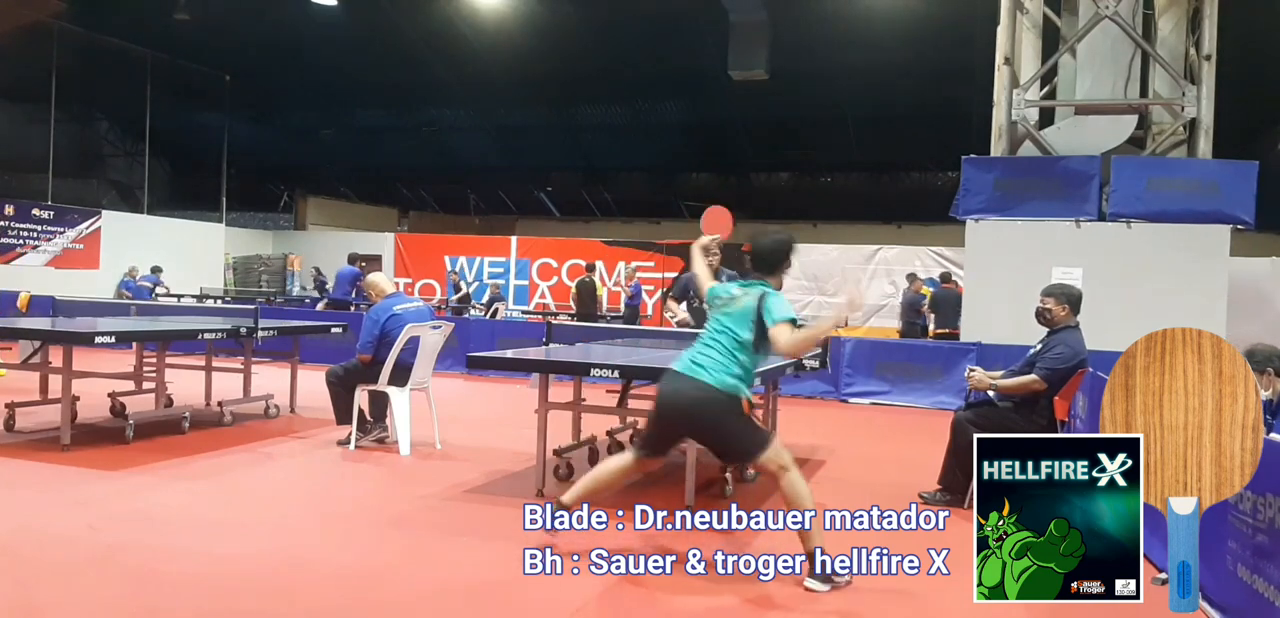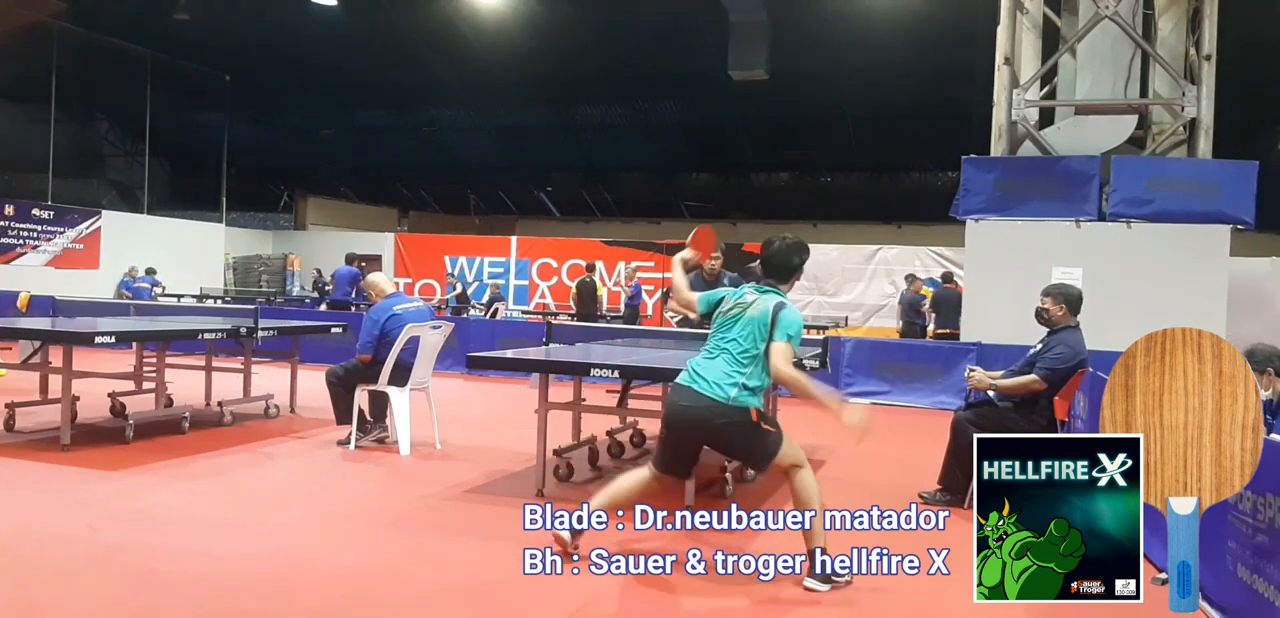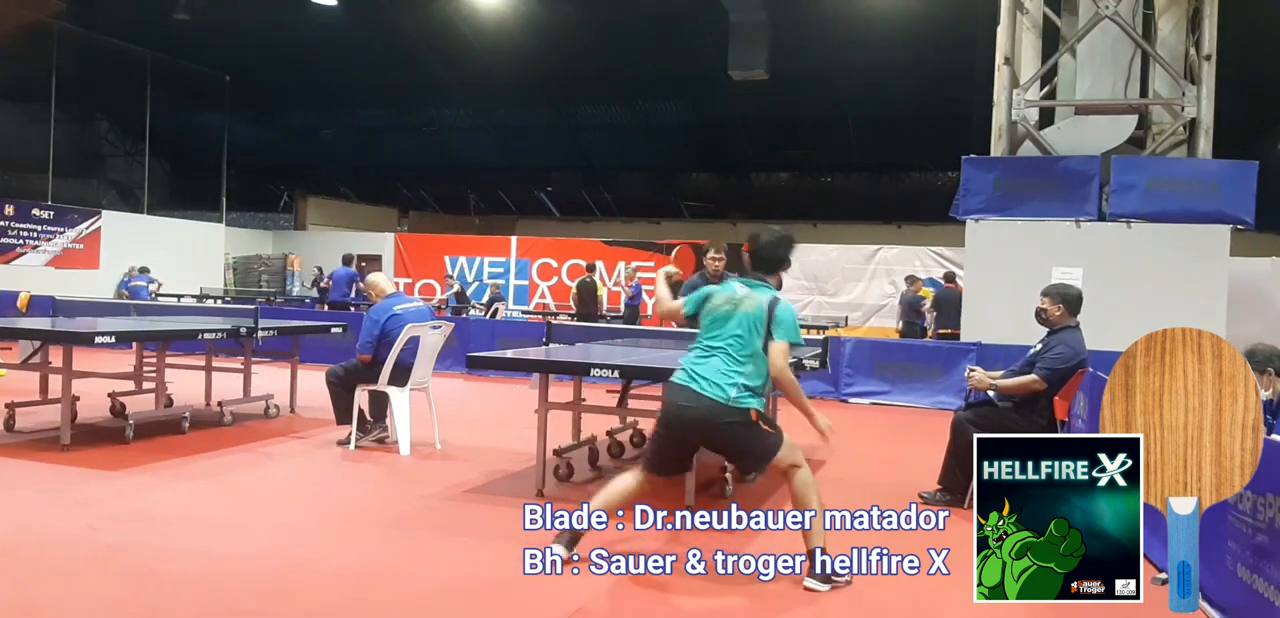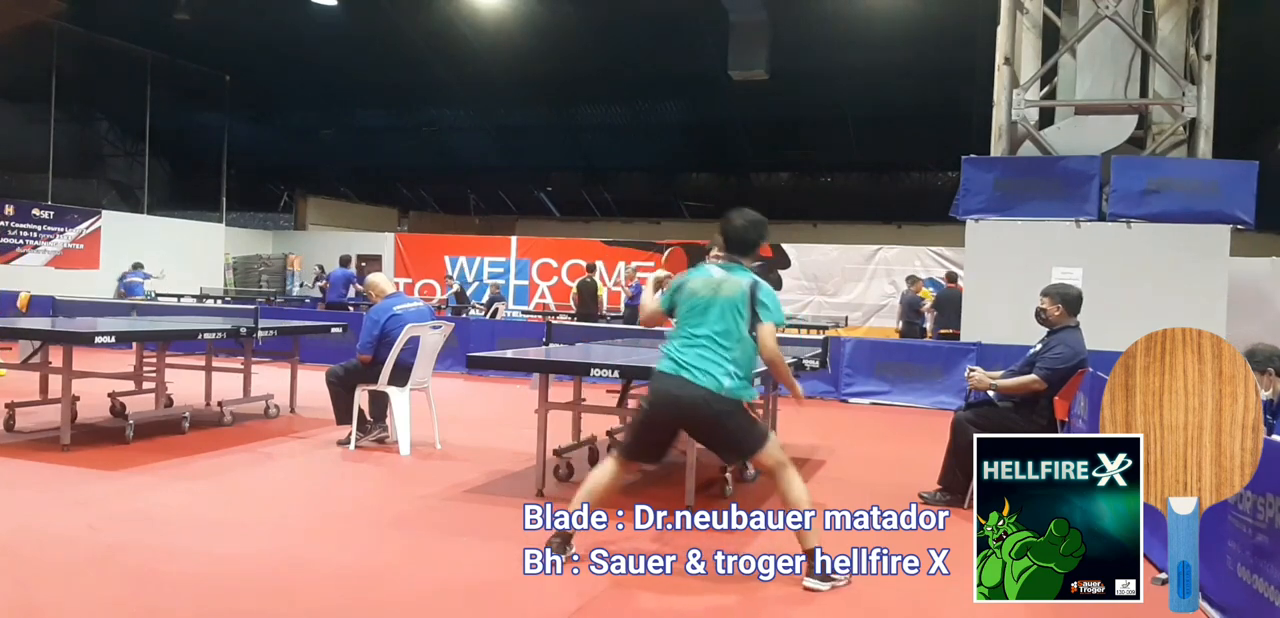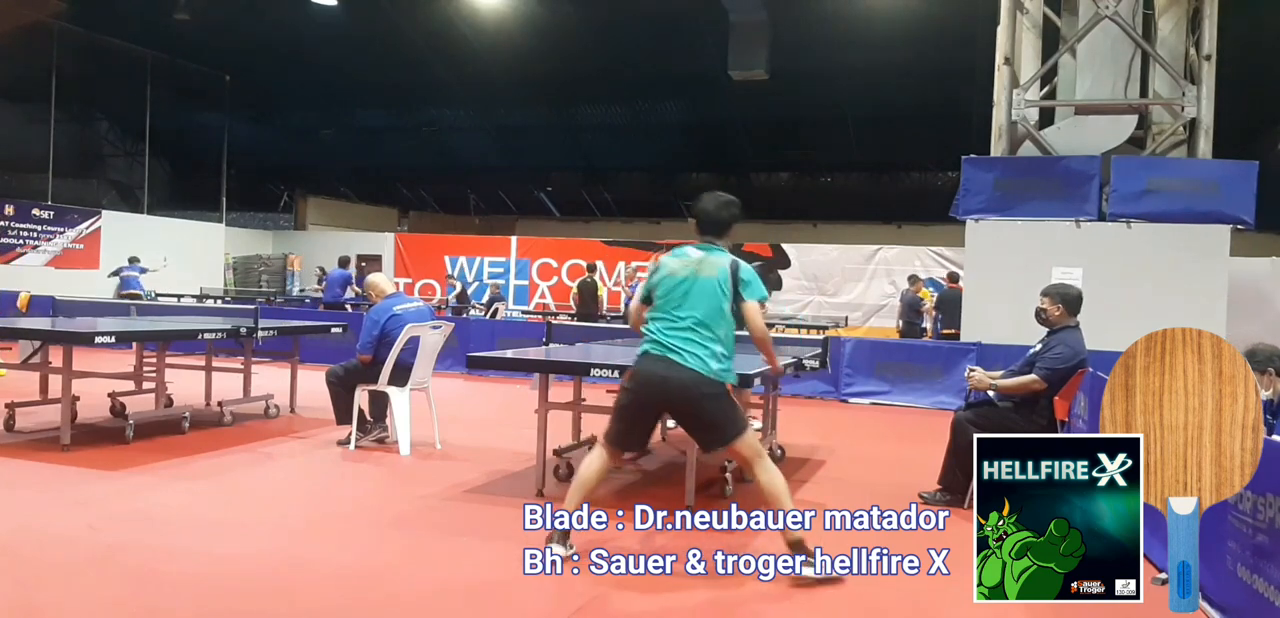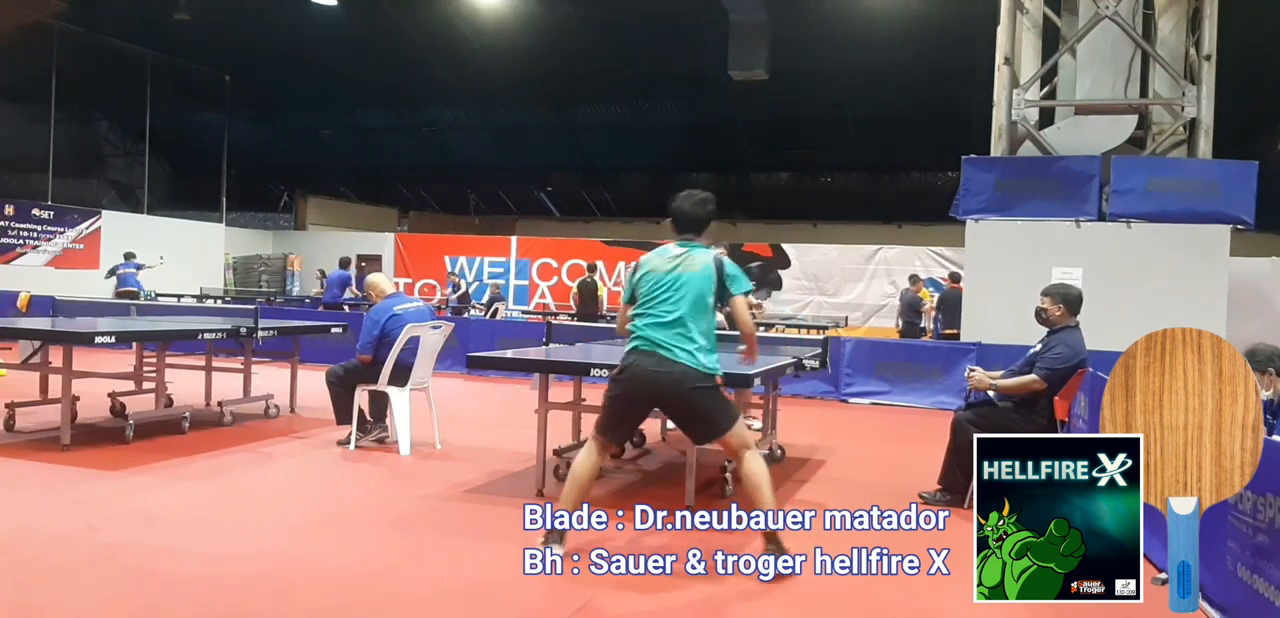
dt=0.1s
person 1, frame 1
left shoulder: (729, 290)
right shoulder: (771, 300)
left elbow: (703, 282)
right elbow: (786, 346)
left wrist: (698, 249)
right wrist: (833, 322)
left hip: (674, 387)
right hip: (714, 397)
left knee: (638, 459)
right knee: (784, 468)
left ankle: (562, 506)
right ankle: (818, 567)
person 1, frame 2
left shoulder: (732, 295)
right shoulder: (785, 312)
left elbow: (684, 299)
right elbow: (781, 371)
left wrist: (678, 264)
right wrist: (834, 402)
left hip: (681, 400)
right hip: (725, 410)
left knee: (659, 475)
right knee: (797, 465)
left ankle: (574, 525)
right ankle: (820, 566)
person 1, frame 3
left shoulder: (716, 292)
right shoulder: (778, 308)
left elbow: (664, 310)
right elbow: (779, 372)
left wrist: (661, 279)
right wrist: (813, 414)
left hip: (679, 401)
right hip: (728, 411)
left knee: (646, 475)
right knee: (797, 467)
left ankle: (569, 534)
right ankle: (818, 565)
person 1, frame 4
left shoulder: (693, 277)
right shoulder: (759, 289)
left elbow: (647, 317)
right elbow: (770, 352)
left wrist: (650, 286)
right wrist: (794, 387)
left hip: (666, 388)
right hip: (718, 398)
left knee: (620, 461)
right knee: (781, 466)
left ankle: (560, 536)
right ankle: (816, 564)
person 1, frame 5
left shoulder: (665, 263)
right shoulder: (737, 269)
left elbow: (636, 320)
right elbow: (758, 329)
right wrist: (773, 360)
left hip: (650, 373)
right hip: (703, 381)
left knee: (607, 449)
right knee: (755, 458)
left ankle: (560, 536)
right ankle: (800, 550)
person 1, frame 6
left shoulder: (645, 261)
right shoulder: (720, 264)
left elbow: (622, 326)
right elbow: (745, 324)
right wrist: (751, 350)
left hip: (638, 367)
right hip: (691, 375)
left knee: (598, 445)
right knee: (745, 448)
left ankle: (555, 533)
right ankle: (773, 545)
person 2, frame 1
left shoulder: (1067, 345)
right shoulder: (1058, 337)
left elbow: (1036, 382)
right elbow: (1024, 371)
left wrist: (991, 385)
right wrist: (988, 374)
left hip: (1035, 419)
right hip: (1024, 409)
left knee: (964, 421)
right knee: (964, 411)
left ankle: (955, 491)
right ankle: (959, 485)
person 2, frame 2
left shoulder: (1067, 346)
right shoulder: (1058, 337)
left elbow: (1036, 382)
right elbow: (1024, 372)
left wrist: (991, 385)
right wrist: (988, 374)
left hip: (1035, 419)
right hip: (1024, 409)
left knee: (964, 421)
right knee: (965, 411)
left ankle: (955, 491)
right ankle: (961, 484)
person 2, frame 3
left shoulder: (1067, 345)
right shoulder: (1059, 337)
left elbow: (1037, 382)
right elbow: (1024, 372)
left wrist: (991, 385)
right wrist: (988, 374)
left hip: (1035, 419)
right hip: (1025, 409)
left knee: (964, 421)
right knee: (965, 411)
left ankle: (955, 491)
right ankle: (959, 485)
person 2, frame 4
left shoulder: (1066, 345)
right shoulder: (1058, 337)
left elbow: (1036, 382)
right elbow: (1024, 372)
left wrist: (991, 385)
right wrist: (988, 374)
left hip: (1034, 419)
right hip: (1024, 409)
left knee: (964, 421)
right knee: (965, 411)
left ankle: (955, 491)
right ankle: (961, 484)
person 2, frame 5
left shoulder: (1066, 345)
right shoulder: (1058, 337)
left elbow: (1036, 382)
right elbow: (1024, 372)
left wrist: (991, 385)
right wrist: (988, 374)
left hip: (1035, 419)
right hip: (1025, 409)
left knee: (964, 421)
right knee: (965, 411)
left ankle: (955, 491)
right ankle: (959, 485)
person 2, frame 6
left shoulder: (1066, 345)
right shoulder: (1058, 337)
left elbow: (1036, 382)
right elbow: (1024, 372)
left wrist: (991, 385)
right wrist: (988, 374)
left hip: (1035, 419)
right hip: (1025, 409)
left knee: (964, 421)
right knee: (964, 411)
left ankle: (955, 491)
right ankle: (961, 484)
person 3, frame 1
left shoulder: (377, 311)
right shoulder: (424, 306)
left elbow: (364, 356)
left wrist: (361, 356)
left hip: (393, 373)
left knee: (334, 375)
right knee: (377, 366)
left ankle: (362, 427)
right ankle: (378, 424)
person 3, frame 2
left shoulder: (377, 311)
right shoulder: (424, 306)
left elbow: (364, 356)
left wrist: (361, 356)
left hip: (394, 373)
left knee: (334, 375)
right knee: (377, 366)
left ankle: (362, 427)
right ankle: (378, 424)
person 3, frame 3
left shoulder: (377, 311)
right shoulder: (424, 306)
left elbow: (364, 356)
left wrist: (363, 356)
left hip: (393, 373)
left knee: (334, 375)
right knee: (376, 366)
left ankle: (363, 428)
right ankle: (378, 424)
person 3, frame 4
left shoulder: (377, 311)
right shoulder: (424, 306)
left elbow: (364, 356)
left wrist: (362, 356)
left hip: (394, 373)
left knee: (334, 375)
right knee: (377, 366)
left ankle: (363, 427)
right ankle: (378, 424)
person 3, frame 5
left shoulder: (377, 312)
right shoulder: (424, 306)
left elbow: (364, 357)
left wrist: (363, 357)
left hip: (394, 373)
left knee: (334, 375)
right knee: (377, 366)
left ankle: (363, 428)
right ankle: (378, 424)
person 3, frame 6
left shoulder: (377, 312)
right shoulder: (424, 306)
left elbow: (364, 357)
left wrist: (362, 356)
left hip: (394, 373)
left knee: (334, 375)
right knee: (377, 366)
left ankle: (363, 428)
right ankle: (378, 424)
